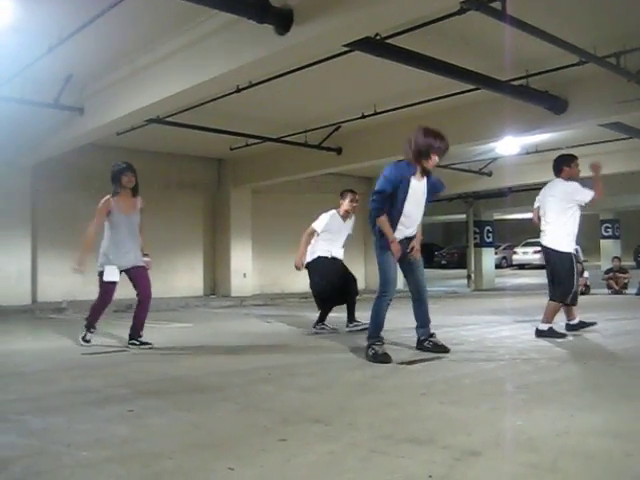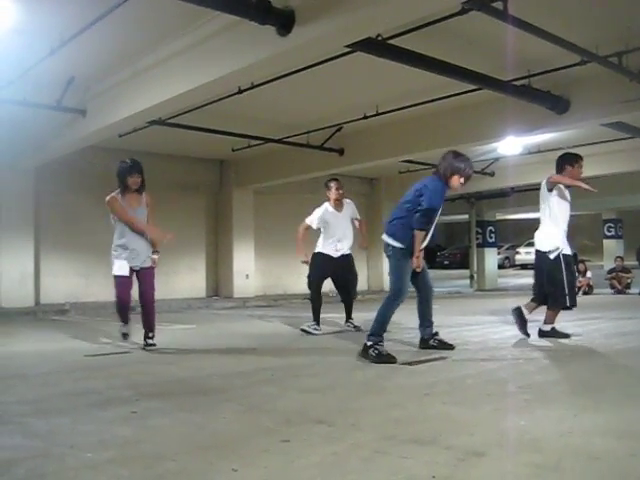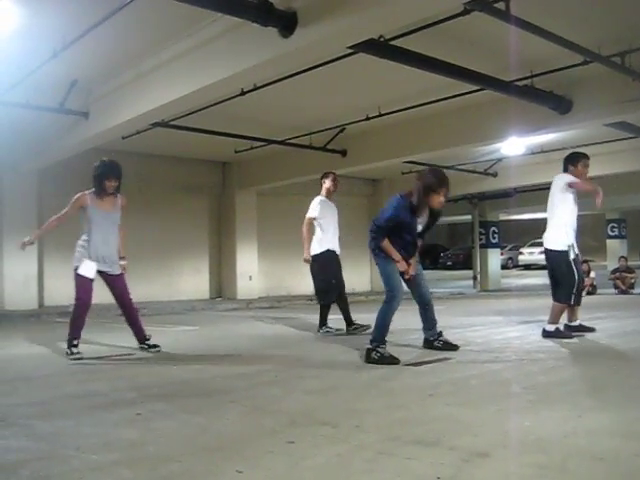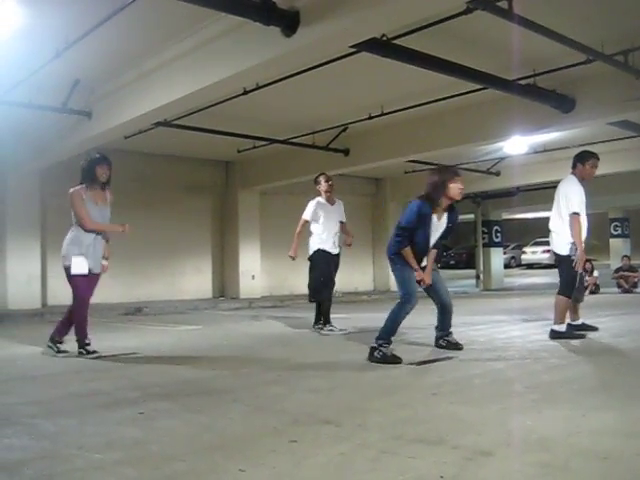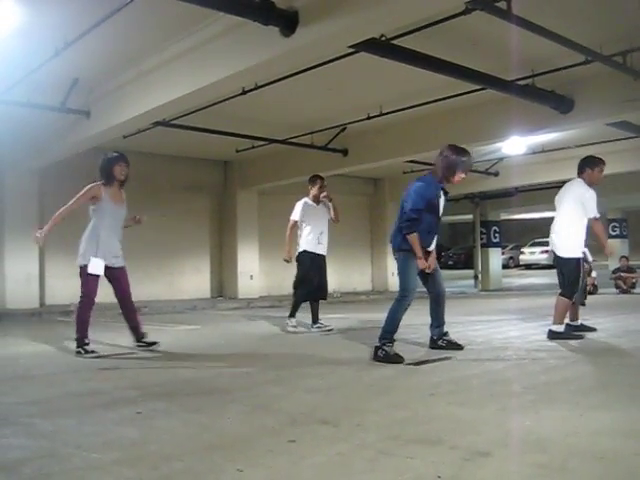
dt=0.5s
person 1, frame 1
left shoulder: (430, 180)
right shoulder: (395, 171)
right elbow: (377, 207)
left wrist: (418, 239)
right wrist: (392, 241)
left hip: (409, 241)
right hip: (387, 240)
left knee: (419, 290)
right knee: (387, 289)
left ankle: (425, 337)
right ankle: (374, 343)
person 1, frame 2
left shoulder: (432, 183)
right shoulder: (436, 186)
right elbow: (422, 219)
left wrist: (419, 252)
right wrist: (417, 253)
left hip: (408, 245)
right hip: (400, 244)
left knee: (426, 290)
right knee: (398, 293)
left ankle: (427, 336)
right ankle: (372, 344)
person 1, frame 3
left shoulder: (432, 211)
right shoulder: (399, 205)
left elbow: (420, 236)
right elbow: (377, 233)
left wrist: (413, 261)
right wrist: (398, 259)
left hip: (406, 255)
right hip: (385, 252)
left knee: (424, 297)
right knee: (395, 294)
left ankle: (432, 337)
right ankle: (375, 348)
person 1, frame 4
left shoulder: (451, 214)
right shoulder: (419, 207)
left elbow: (436, 244)
right elbow: (401, 240)
left wrist: (429, 269)
right wrist: (415, 269)
left hip: (424, 262)
right hip: (402, 259)
left knee: (445, 302)
right knee: (409, 299)
left ankle: (443, 336)
right ankle: (380, 346)
person 1, frame 5
left shoulder: (439, 190)
right shoulder: (421, 187)
right elbow: (409, 224)
left wrist: (432, 254)
right wrist: (419, 256)
left hip: (424, 250)
right hip: (407, 249)
left knee: (438, 293)
right knee: (407, 294)
left ankle: (438, 336)
right ankle: (383, 345)
person 2, frame 1
left shoulder: (139, 202)
right shoulder: (108, 202)
right elbow: (93, 230)
left wrist: (144, 255)
right wrist: (83, 257)
left hip: (134, 258)
right hip: (111, 258)
left knee: (145, 294)
right knee: (104, 298)
left ankle: (135, 336)
right ankle: (89, 328)
person 2, frame 2
left shoulder: (145, 198)
right shoulder: (113, 200)
right elbow: (134, 223)
left wrist: (155, 251)
right wrist: (160, 237)
left hip: (144, 254)
right hip: (123, 255)
left knee: (147, 298)
right knee: (122, 298)
left ankle: (149, 336)
right ankle: (125, 323)
person 2, frame 3
left shoulder: (120, 201)
right shoulder: (84, 198)
right elbow: (59, 218)
left wrist: (122, 257)
right wrist: (35, 236)
left hip: (111, 260)
right hip: (87, 257)
left knee: (125, 301)
right knee: (82, 301)
left ankle: (143, 340)
right ankle: (72, 344)
person 2, frame 4
left shoulder: (107, 196)
right shoulder: (77, 193)
right elbow: (87, 223)
left wrist: (105, 256)
right wrist: (118, 228)
left hip: (95, 256)
right hip: (76, 252)
left knee: (82, 301)
right knee: (81, 299)
left ankle: (56, 339)
right ankle: (83, 344)
person 2, frame 5
left shoulder: (122, 194)
right shoulder: (96, 190)
right elbow: (68, 208)
left wrist: (134, 221)
right wrist: (47, 228)
left hip: (114, 254)
right hip: (93, 252)
left knee: (125, 297)
right knee: (88, 297)
left ankle: (139, 338)
right ankle: (81, 344)
person 3, frame 1
left shoulder: (547, 189)
right shoulder: (571, 188)
left elbow: (535, 216)
right elbow: (597, 196)
right wrist: (597, 174)
left hip: (549, 244)
right hip: (562, 245)
left knee: (567, 285)
right knee: (565, 287)
left ankle: (573, 321)
right ankle: (543, 326)
person 3, frame 2
left shoulder: (562, 189)
right shoulder: (552, 186)
right elbow: (552, 178)
right wrist: (580, 184)
left hip: (557, 245)
right hip: (551, 245)
left knee: (548, 288)
right knee: (562, 288)
left ankle: (523, 311)
right ankle: (547, 327)
person 3, frame 3
left shoulder: (566, 186)
right shoulder: (561, 179)
right elbow: (581, 186)
right wrist: (598, 191)
left hip: (564, 243)
right hip: (559, 243)
left knee: (574, 283)
right knee: (569, 285)
left ankle: (573, 322)
right ankle: (551, 327)
person 3, frame 4
left shoulder: (567, 184)
right shoulder: (574, 186)
right elbow: (574, 218)
right wrist: (580, 248)
left hip: (562, 243)
right hip: (568, 245)
left knee: (574, 284)
right knee: (569, 285)
left ankle: (575, 322)
right ankle: (558, 328)
person 3, frame 5
left shoulder: (568, 188)
right shoulder: (586, 191)
right elbow: (595, 222)
right wrist: (606, 245)
left hip: (560, 243)
right hip: (570, 246)
left knee: (575, 284)
right knee: (570, 287)
left ankle: (574, 322)
right ankle: (556, 328)
person 4, frame 1
left shoulder: (351, 219)
right shoulder: (329, 217)
right elbow: (308, 233)
left wrist: (339, 254)
right wrist: (300, 256)
left hip: (333, 259)
right hip: (318, 258)
left knee: (350, 284)
right knee: (331, 291)
left ankle: (351, 321)
right ankle: (319, 323)
person 4, frame 2
left shoulder: (349, 204)
right shoulder: (322, 212)
left elbow: (358, 221)
right elbow: (302, 229)
left wrist: (363, 238)
right wrist: (302, 253)
left hip: (344, 255)
right hip: (323, 254)
left knee: (349, 288)
right knee: (315, 285)
left ankle: (349, 320)
right ankle: (315, 323)
person 4, frame 3
left shoulder: (331, 204)
right shoulder: (318, 202)
right elbow: (306, 225)
right wrist: (306, 250)
left hip: (332, 251)
right hip: (322, 251)
left knee: (338, 287)
right knee: (329, 288)
left ankle: (350, 324)
right ankle: (323, 326)
person 4, frame 4
left shoulder: (339, 204)
right shoulder: (315, 204)
left elbow: (342, 223)
right elbow: (301, 226)
left wrist: (348, 235)
right wrist: (294, 248)
left hip: (334, 251)
right hip: (319, 250)
left knee: (322, 286)
right knee: (324, 285)
left ankle: (318, 322)
right ankle: (326, 325)
person 4, frame 5
left shoulder: (324, 204)
right shoulder: (302, 204)
left elbow: (336, 220)
right elbow: (291, 227)
left wrist: (331, 202)
right wrist: (288, 250)
left hip: (321, 252)
right hip: (306, 251)
left knee: (319, 286)
right knee: (307, 284)
left ankle: (315, 322)
right ankle: (291, 318)
